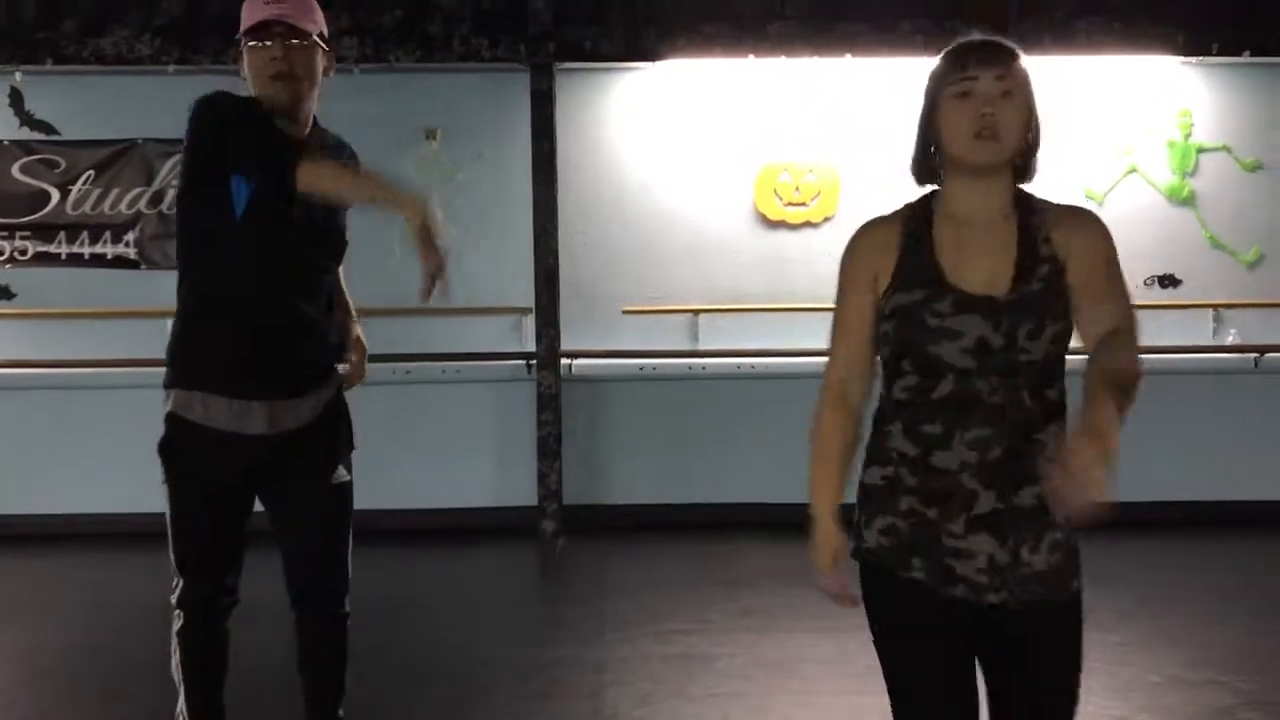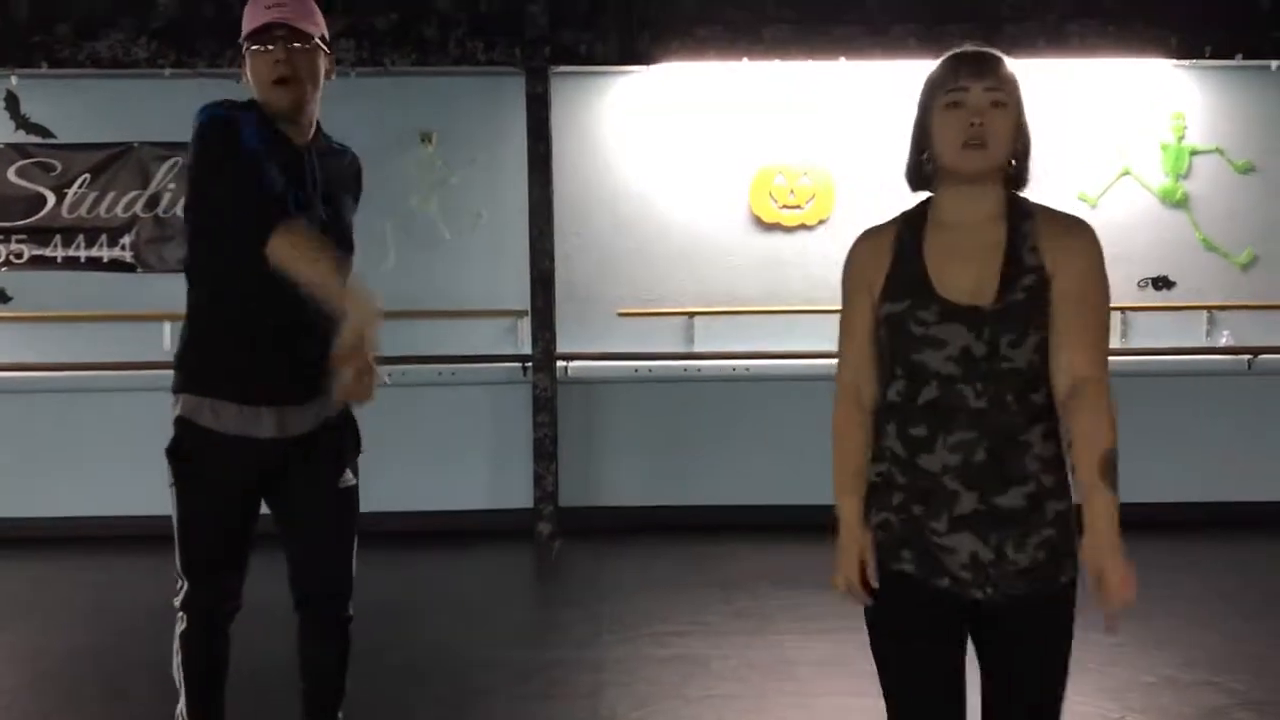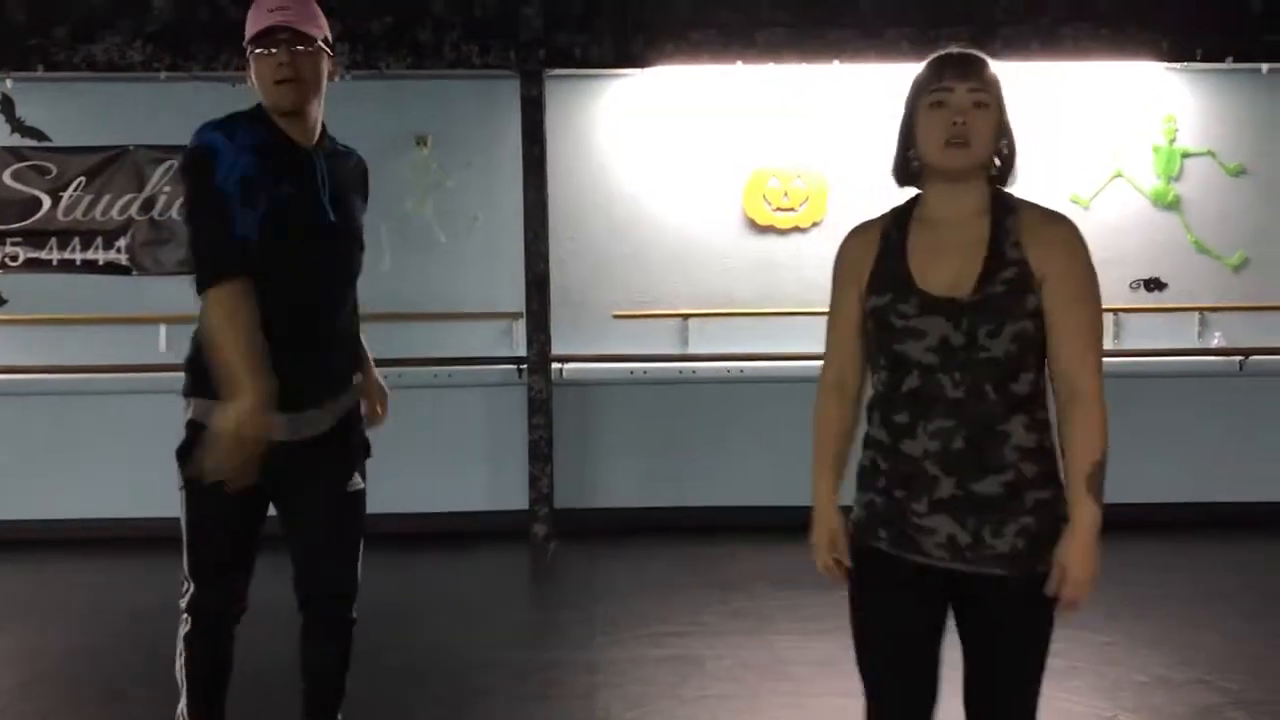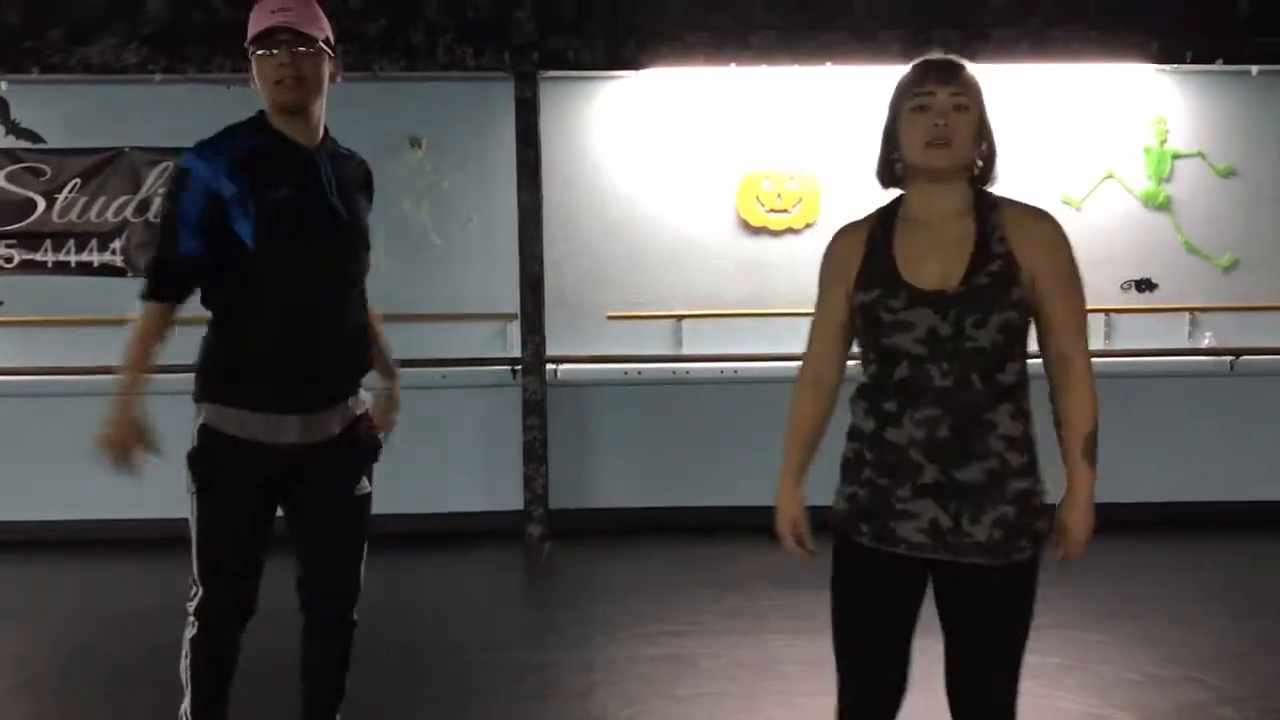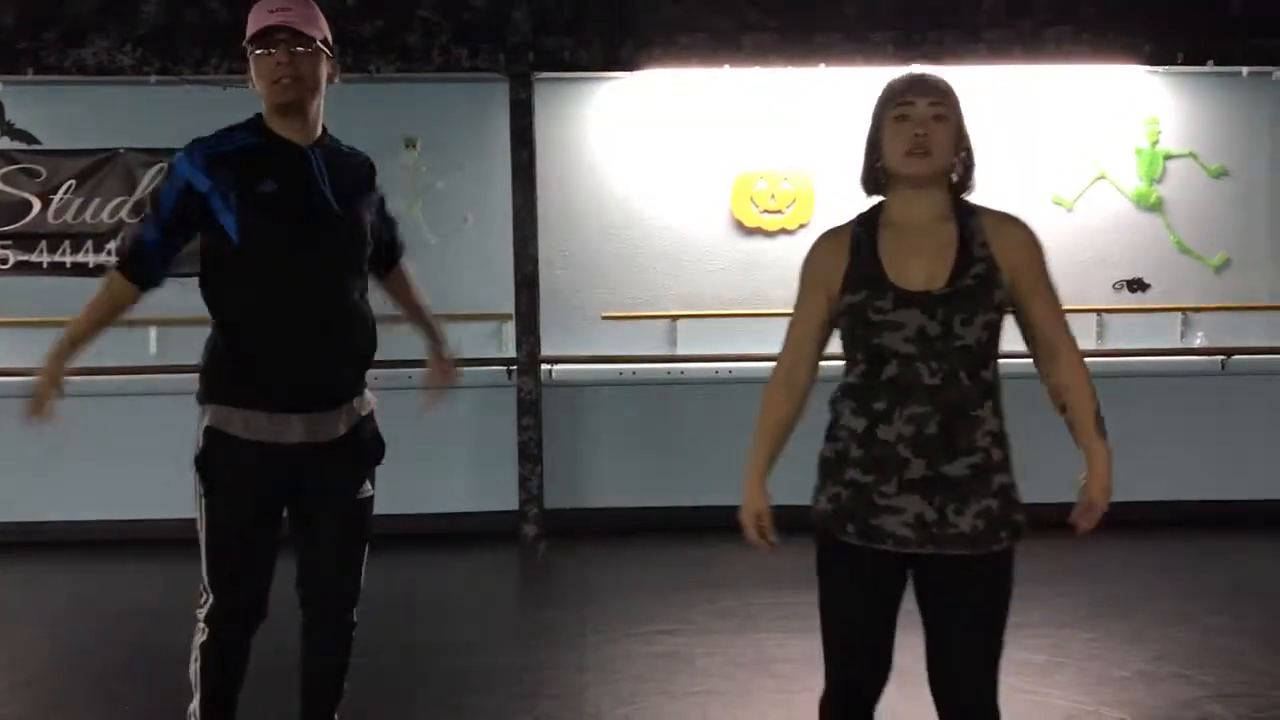
dt=0.1s
person 1, frame 1
left shoulder: (340, 152)
right shoulder: (218, 122)
right elbow: (290, 160)
left wrist: (344, 325)
right wrist: (407, 204)
left hip: (311, 409)
right hip: (213, 411)
left knee: (323, 591)
right knee: (200, 597)
person 1, frame 2
left shoulder: (343, 166)
right shoulder: (225, 131)
right elbow: (270, 220)
left wrist: (346, 327)
right wrist: (356, 308)
left hip: (318, 417)
right hip: (220, 416)
left knee: (328, 596)
right knee: (207, 599)
person 1, frame 3
left shoulder: (345, 166)
right shoulder: (223, 149)
right elbow: (223, 271)
left wrist: (361, 365)
right wrist: (246, 391)
left hip: (329, 419)
right hip: (234, 415)
left knee: (332, 597)
right knee: (211, 602)
person 1, frame 4
left shoulder: (353, 172)
right shoulder: (217, 165)
right elbow: (168, 282)
left wrist: (385, 370)
right wrist: (127, 396)
left hip: (337, 426)
right hip: (243, 426)
left knee: (334, 601)
right knee: (221, 603)
person 1, frame 5
left shoulder: (357, 172)
right shoulder: (212, 163)
left elbow: (384, 260)
right elbow: (142, 264)
left wrist: (431, 335)
right wrist: (62, 352)
left hip: (343, 425)
right hip: (244, 427)
left knee: (333, 602)
right knee: (231, 603)
person 2, frame 1
left shoulder: (1072, 237)
right shoulder: (881, 245)
left elbow: (1115, 351)
right elbow: (842, 388)
left wrist: (1098, 431)
right wrist: (826, 516)
left hip: (1036, 551)
right hip: (908, 550)
person 2, frame 2
left shoulder: (1064, 243)
right shoulder: (879, 252)
left elbow: (1083, 386)
right elbow: (857, 396)
left wrist: (1100, 524)
right wrist: (851, 520)
left hip: (1030, 547)
right hip: (907, 546)
person 2, frame 3
left shoulder: (1047, 240)
right shoulder: (868, 247)
left elbow: (1078, 388)
right elbow: (841, 381)
left wrist: (1084, 520)
right wrist: (824, 504)
left hip: (1014, 528)
right hip: (892, 523)
person 2, frame 4
left shoulder: (1029, 234)
right shoulder: (854, 247)
left elbow: (1071, 367)
right elbow: (820, 373)
left wrist: (1081, 483)
right wrist: (789, 485)
left hip: (995, 516)
right hip: (874, 514)
person 2, frame 5
left shoulder: (1003, 241)
right shoulder: (837, 252)
left elbow: (1057, 353)
right elbow: (794, 373)
left wrist: (1098, 459)
right wrist: (755, 477)
left hip: (971, 508)
right hip: (857, 503)
